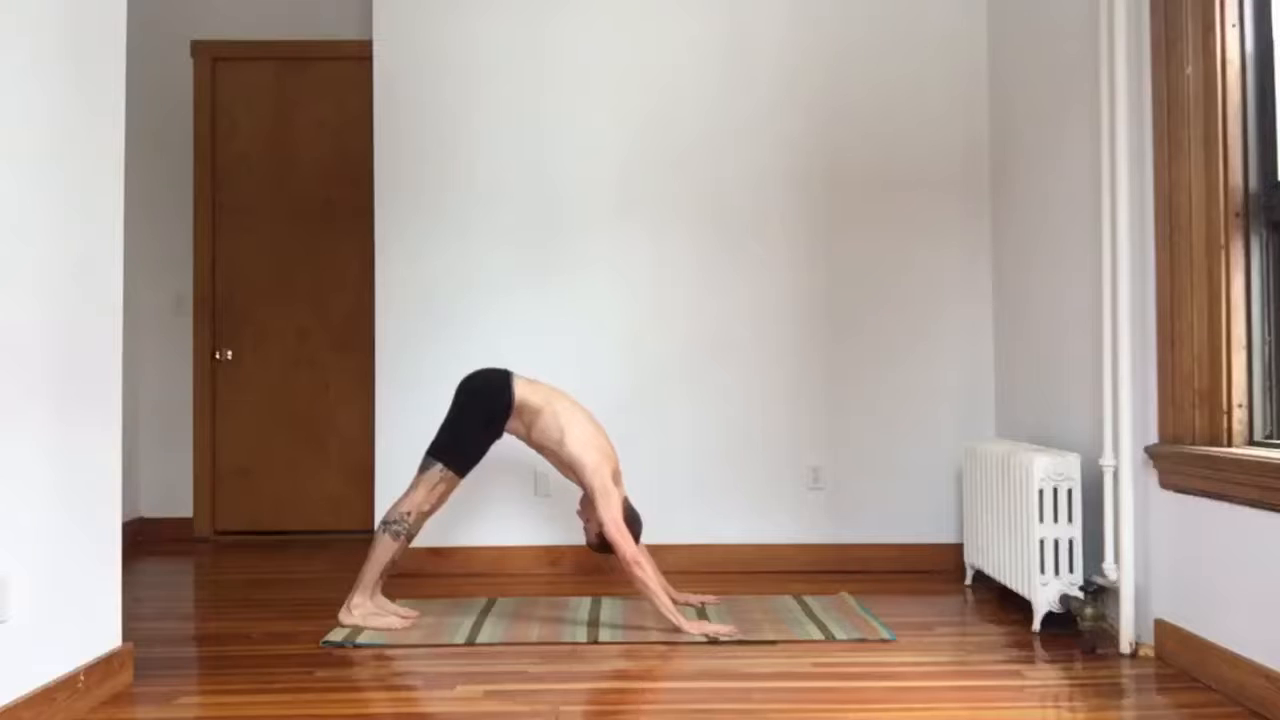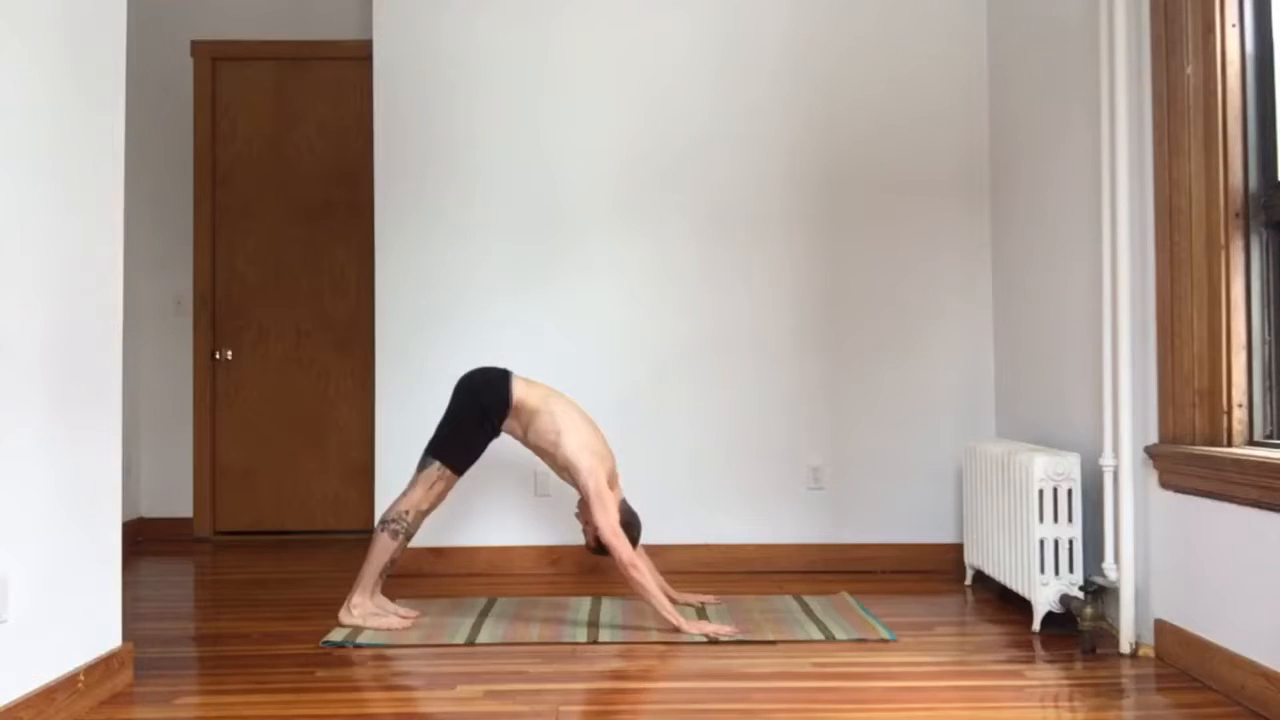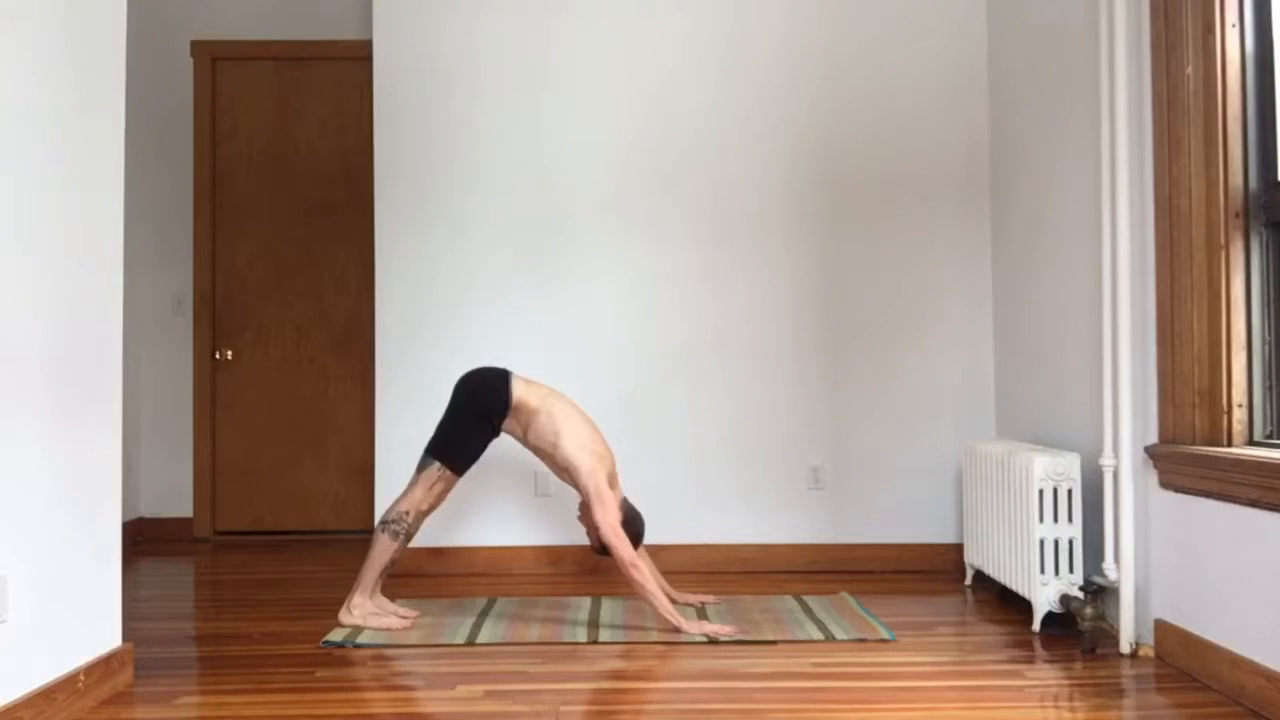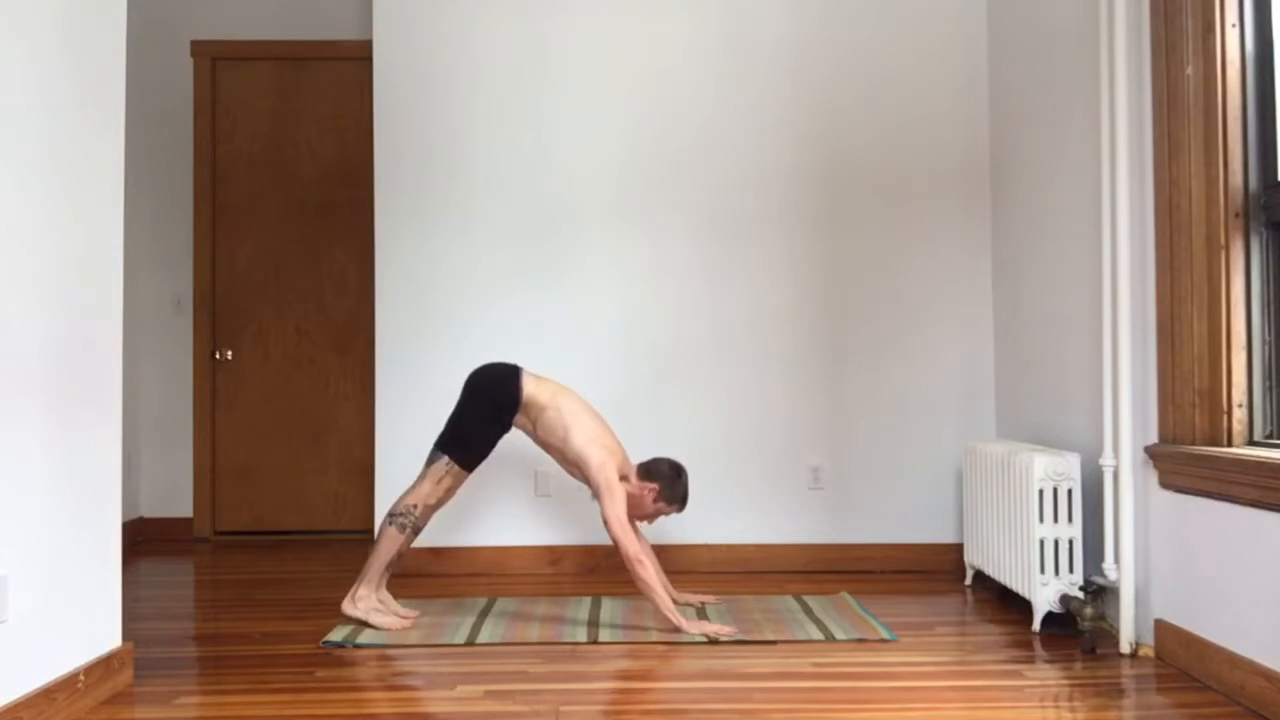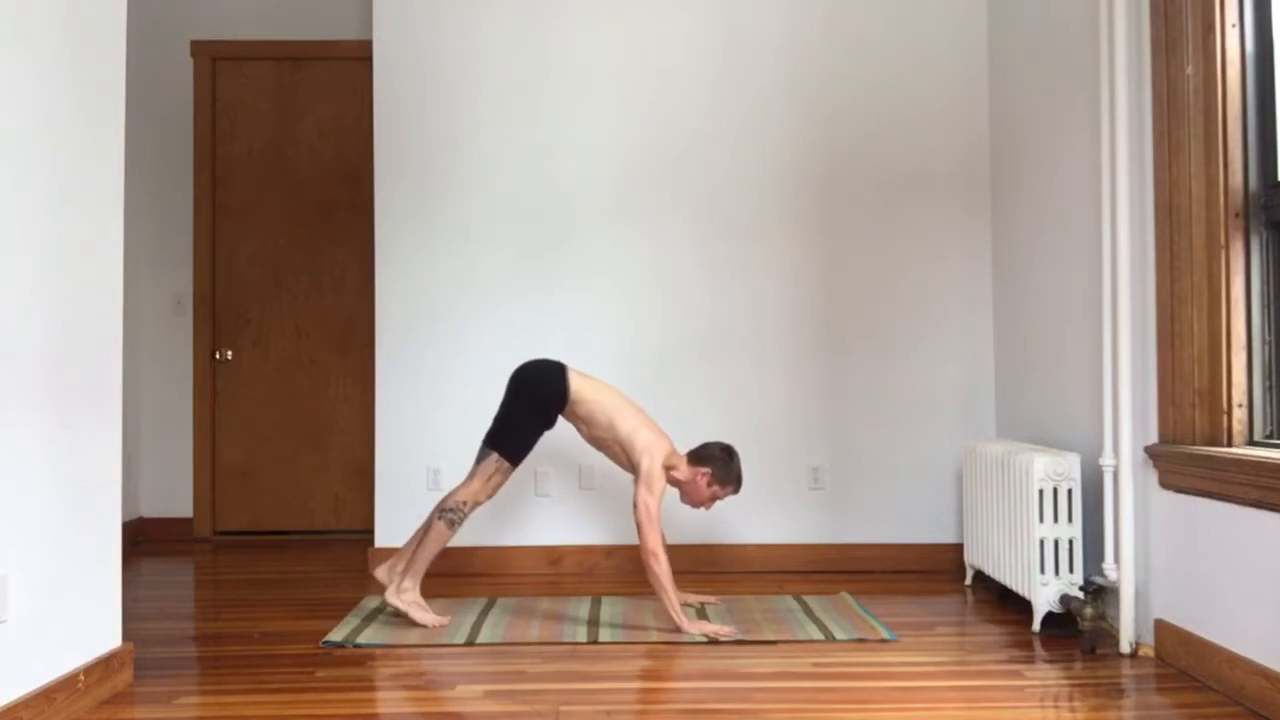
dt=1s
person 1, frame 1
left shoulder: (606, 476)
right shoulder: (601, 481)
left elbow: (634, 545)
right elbow: (632, 558)
left wrist: (673, 593)
right wrist: (681, 621)
left hip: (499, 402)
right hip: (490, 399)
left knee: (428, 498)
right knee: (424, 496)
left ankle: (371, 594)
right ankle: (358, 602)
person 1, frame 2
left shoulder: (603, 478)
right shoulder: (596, 483)
left elbow: (631, 548)
right elbow: (628, 561)
left wrist: (672, 594)
right wrist: (681, 622)
left hip: (496, 401)
right hip: (488, 396)
left knee: (426, 497)
right knee: (422, 495)
left ankle: (372, 593)
right ankle: (357, 602)
person 1, frame 3
left shoulder: (604, 481)
right shoulder: (597, 484)
left elbow: (633, 548)
right elbow: (629, 561)
left wrist: (673, 593)
right wrist: (680, 621)
left hip: (497, 400)
right hip: (488, 396)
left knee: (426, 497)
right knee: (422, 495)
left ankle: (372, 594)
right ankle: (358, 602)
person 1, frame 4
left shoulder: (621, 471)
right shoulder: (609, 474)
left elbow: (638, 540)
right elbow: (632, 555)
left wrist: (673, 593)
right wrist: (680, 620)
left hip: (508, 395)
right hip: (498, 391)
left knee: (435, 494)
right knee: (430, 490)
left ankle: (377, 588)
right ankle: (362, 594)
person 1, frame 5
left shoulder: (660, 456)
right shoulder: (654, 463)
left elbow: (653, 537)
right elbow: (652, 549)
left wrist: (673, 593)
right wrist: (683, 621)
left hip: (548, 387)
right hip: (543, 386)
left knee: (481, 487)
right knee: (478, 488)
left ankle: (397, 566)
right ankle: (404, 586)
